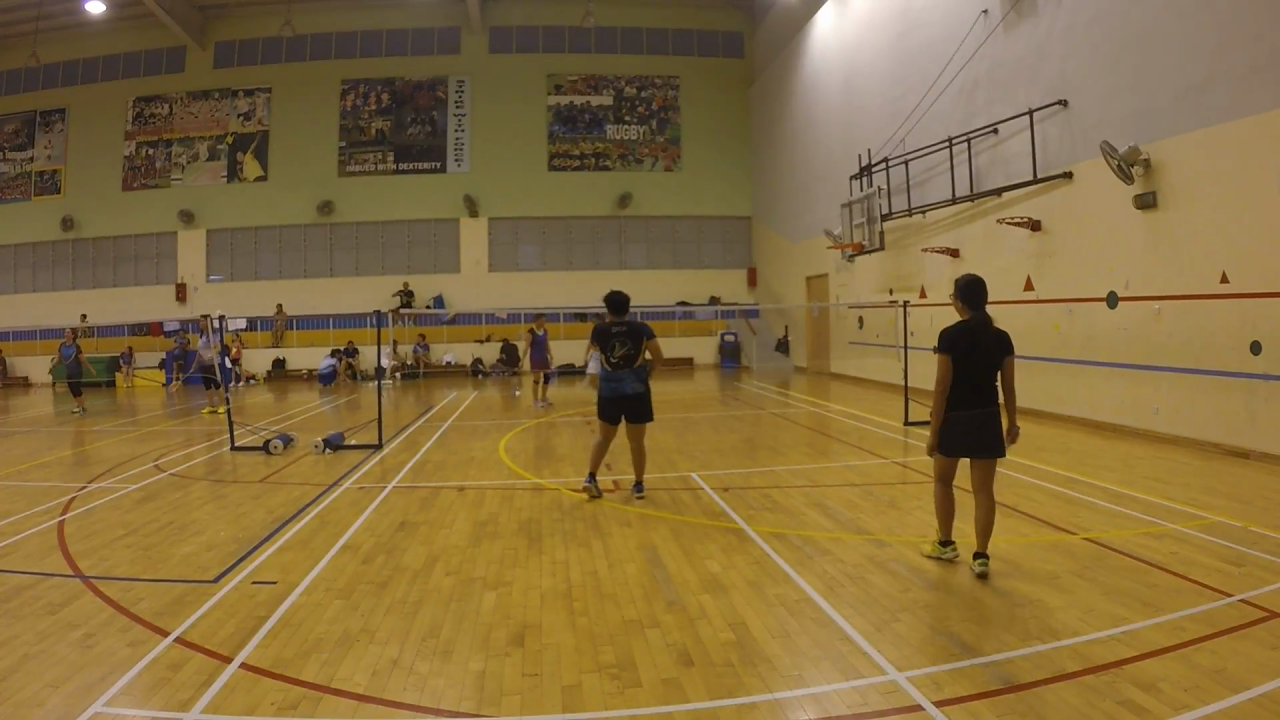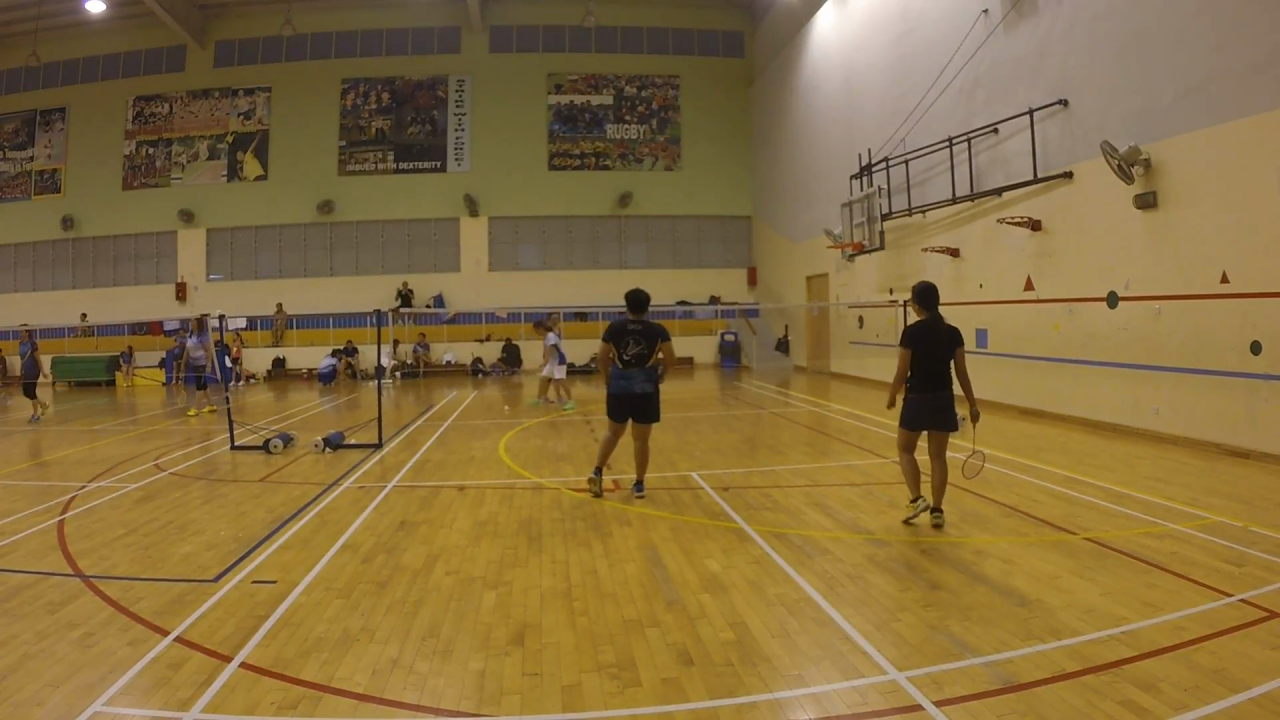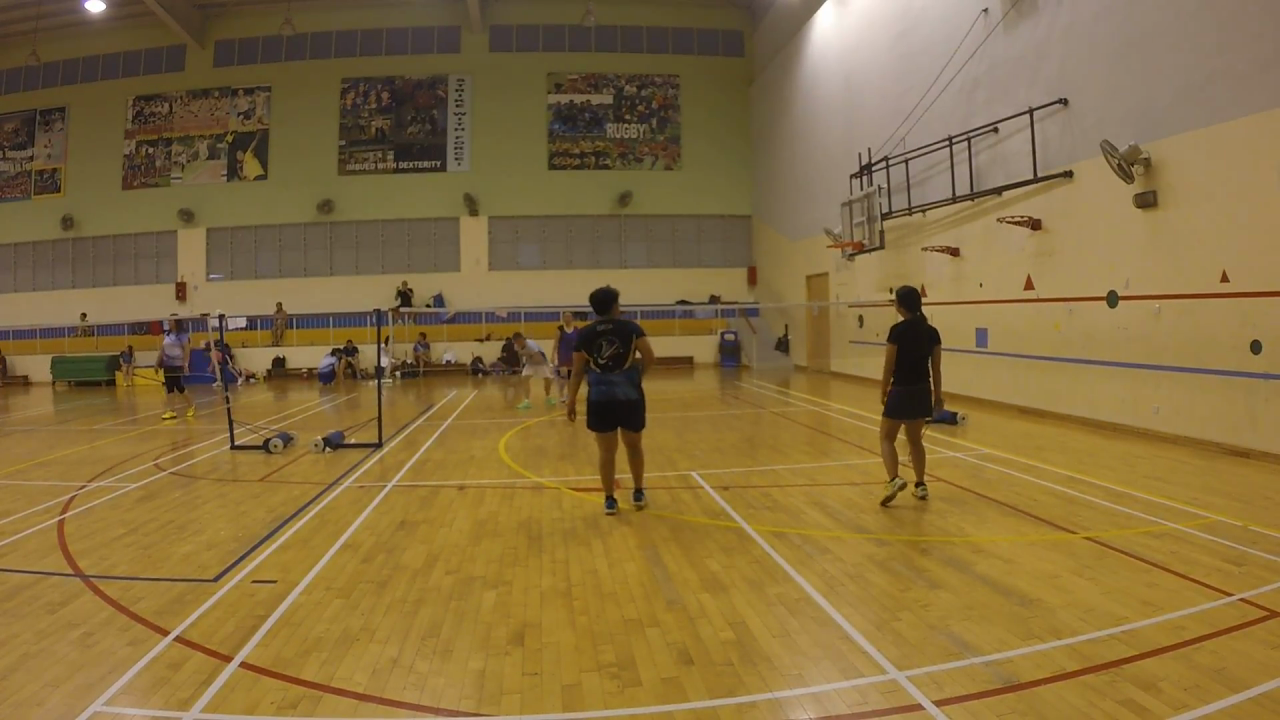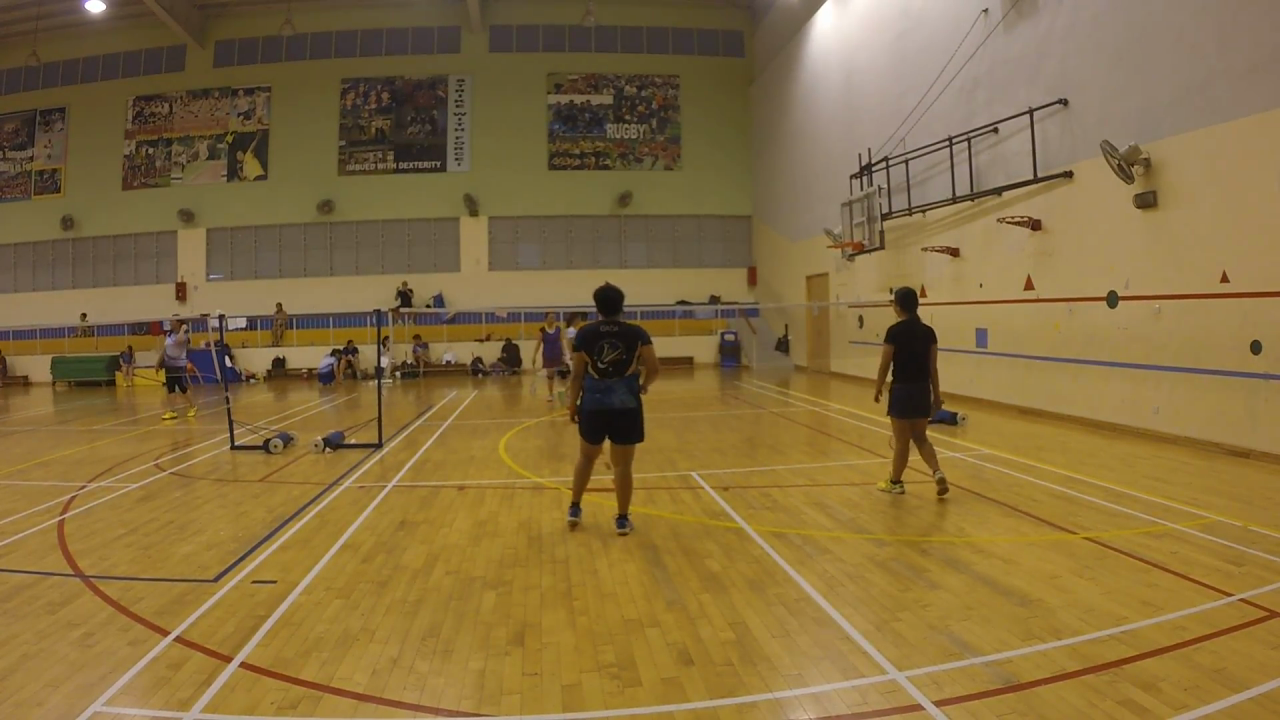
dt=1s
person 1, frame 1
left shoulder: (950, 335)
right shoulder: (1001, 338)
left elbow: (942, 387)
right elbow: (1009, 387)
left wrist: (934, 429)
right wrist: (1012, 424)
left hip: (956, 418)
right hip: (988, 419)
left knee: (943, 481)
right knee: (984, 489)
left ankle: (945, 543)
right ankle: (981, 556)
person 1, frame 2
left shoulder: (911, 332)
right shoulder: (953, 333)
left elbow: (902, 372)
right elbow: (962, 372)
left wrist: (892, 396)
right wrist: (972, 404)
left hip: (918, 400)
right hip: (944, 400)
left knee: (905, 450)
right knee: (938, 456)
left ankle: (917, 500)
right ankle: (937, 510)
person 1, frame 3
left shoulder: (898, 330)
right shoulder: (931, 332)
left elbow: (889, 367)
right elbow: (935, 367)
left wrist: (884, 391)
right wrist: (937, 395)
left hip: (901, 391)
right hip: (921, 391)
left knee: (886, 438)
right knee: (915, 439)
left ankle: (894, 479)
right ankle: (921, 486)
person 1, frame 4
left shoulder: (895, 331)
right shoulder: (928, 331)
left elbow: (885, 365)
right elbow: (933, 367)
left wrist: (878, 389)
right wrist: (936, 394)
left hip: (902, 390)
right hip: (922, 390)
left knee: (902, 440)
right knee: (920, 437)
left ankle: (895, 482)
right ankle: (937, 472)
person 2, frame 1
left shoulder: (599, 330)
right shoulder: (641, 329)
right elbow: (658, 356)
right wrist: (650, 371)
left hip: (609, 391)
right hip: (636, 391)
left knee: (604, 437)
right knee: (636, 440)
left ankle: (591, 478)
right ankle: (639, 485)
person 2, frame 2
left shoulder: (614, 327)
right shoulder: (658, 330)
left elbow: (602, 357)
right elbow: (670, 360)
left wrist: (607, 375)
right wrist: (661, 373)
left hip: (618, 389)
right hip: (645, 391)
left knee: (613, 433)
right knee: (641, 439)
left ankle: (597, 472)
right ankle: (639, 484)
person 2, frame 3
left shoulder: (584, 335)
right shoulder: (631, 328)
left elbow: (577, 371)
right elbow: (649, 358)
left wrist: (571, 400)
right wrist: (639, 375)
left hip: (600, 398)
right hip: (630, 396)
left knee: (606, 450)
right knee: (634, 445)
left ankle: (609, 500)
right ankle: (638, 492)
person 2, frame 4
left shoulder: (584, 334)
right shoulder: (637, 333)
left elbow: (577, 375)
right elbow: (653, 369)
left wrist: (573, 403)
right wrist: (644, 384)
left hip: (593, 405)
right hip: (626, 407)
left knee: (586, 457)
right knee: (622, 465)
left ankle: (574, 508)
right ankle: (622, 519)
